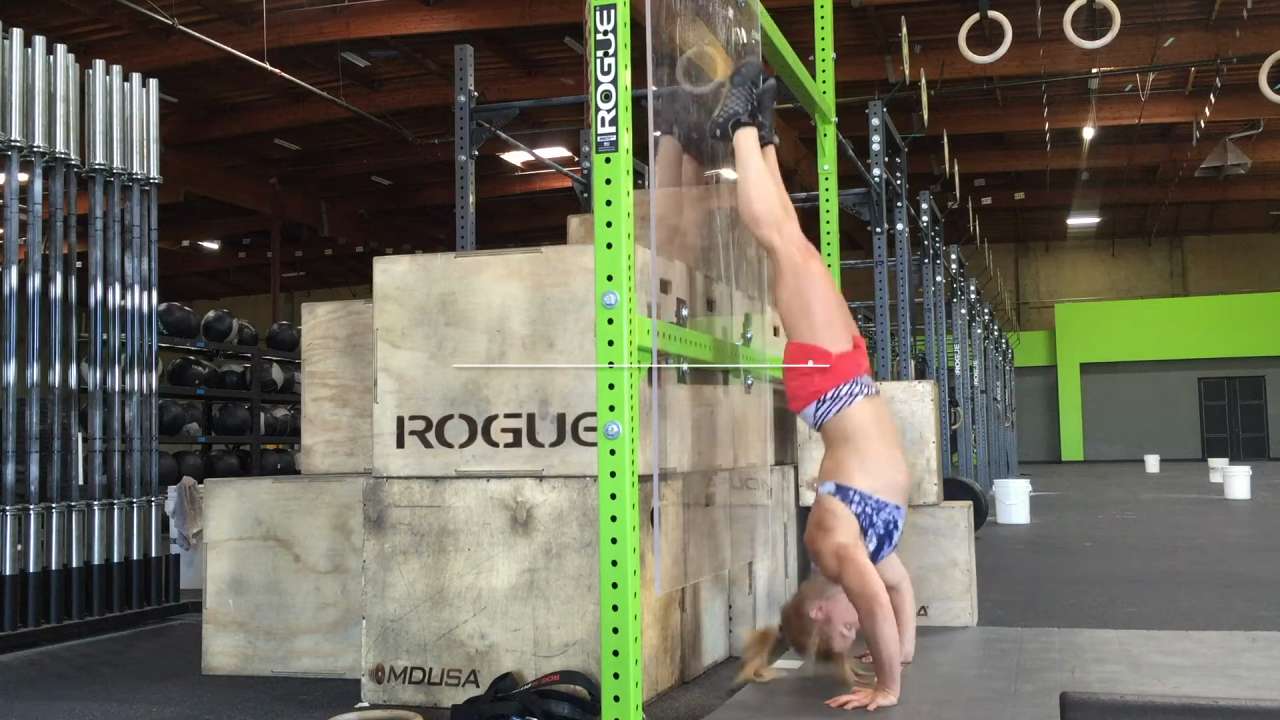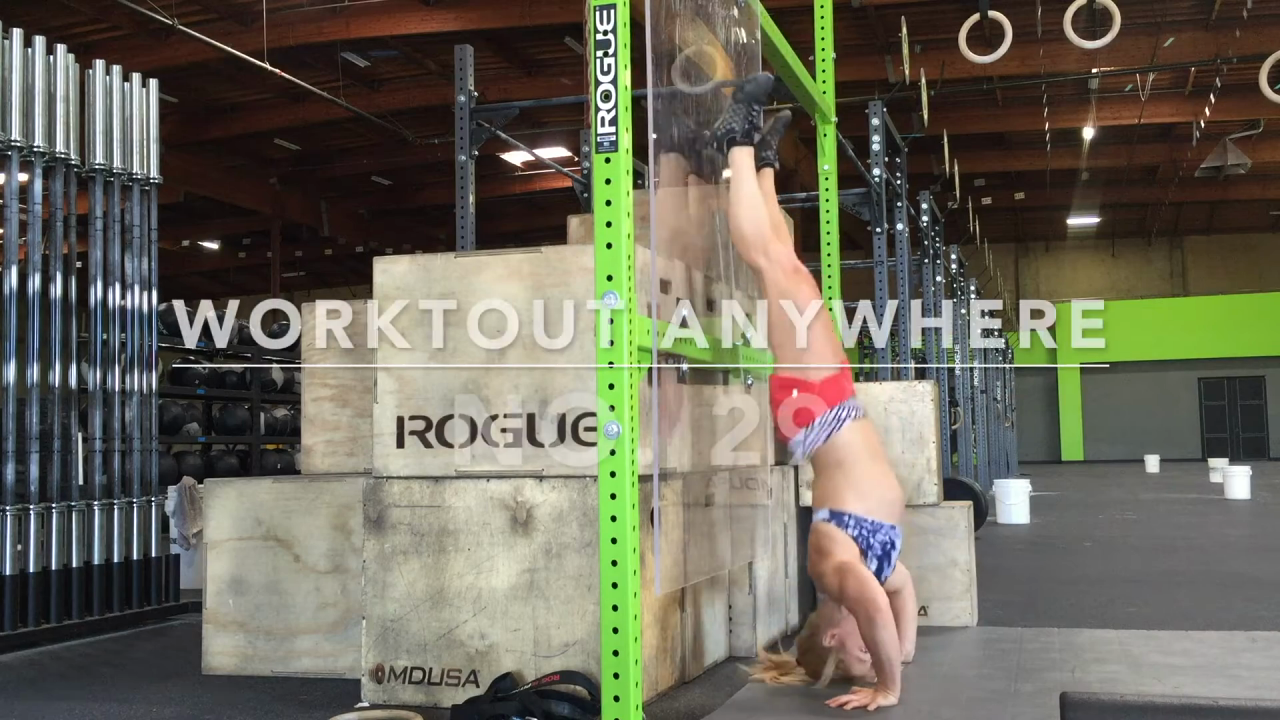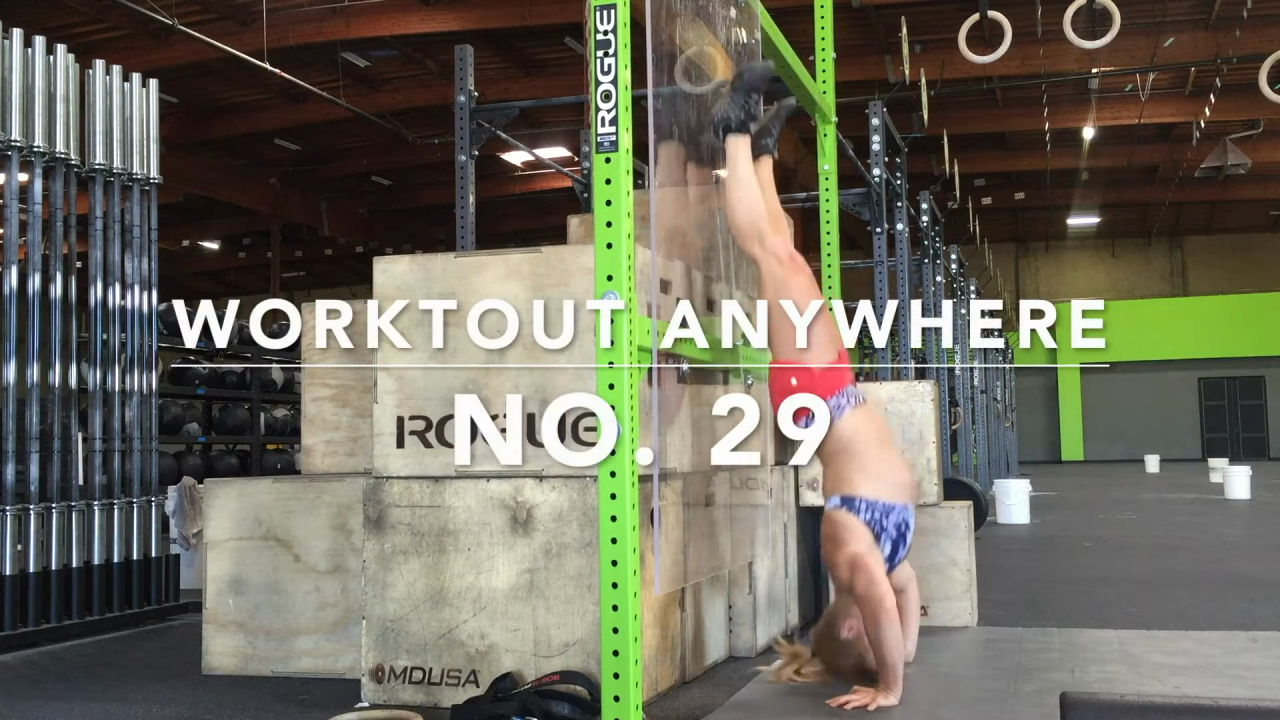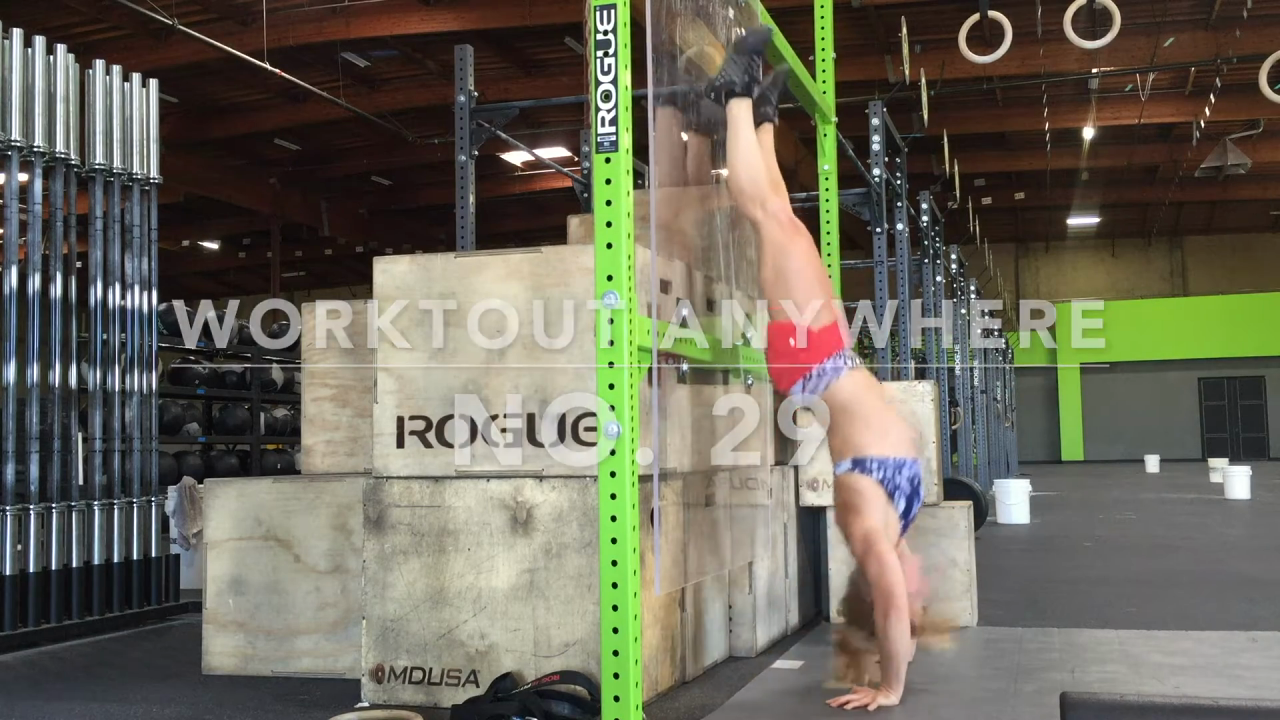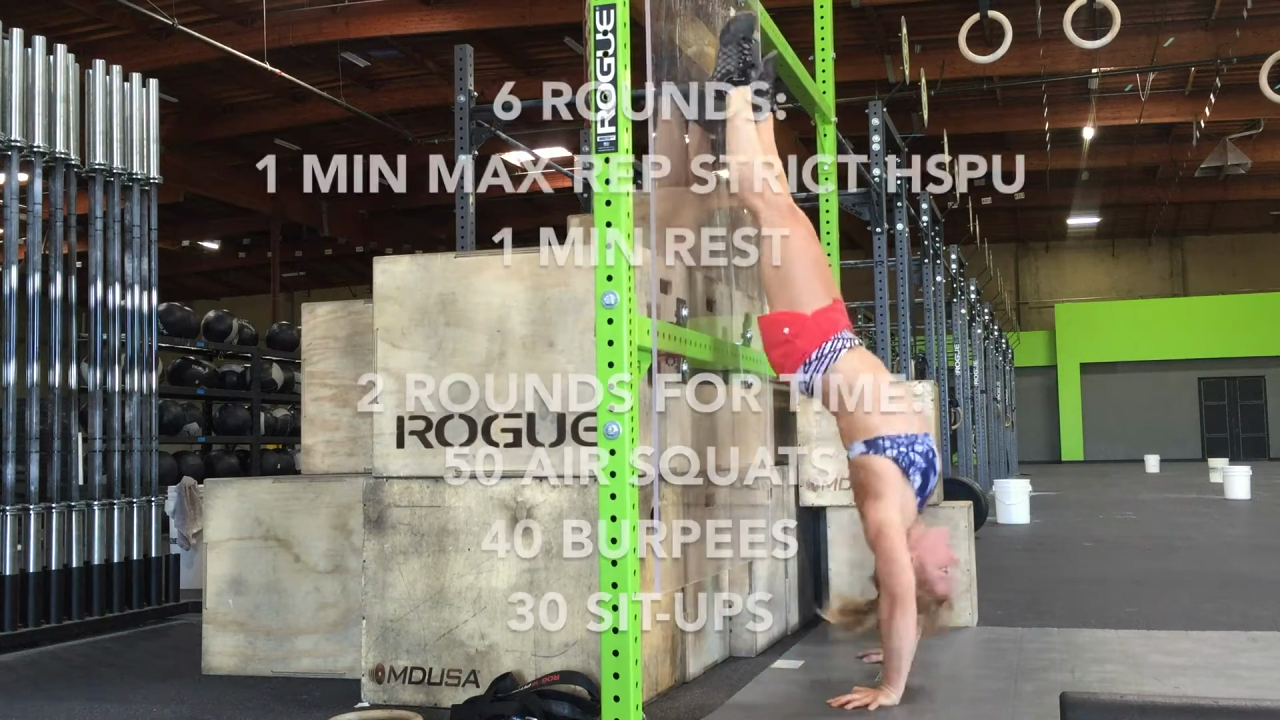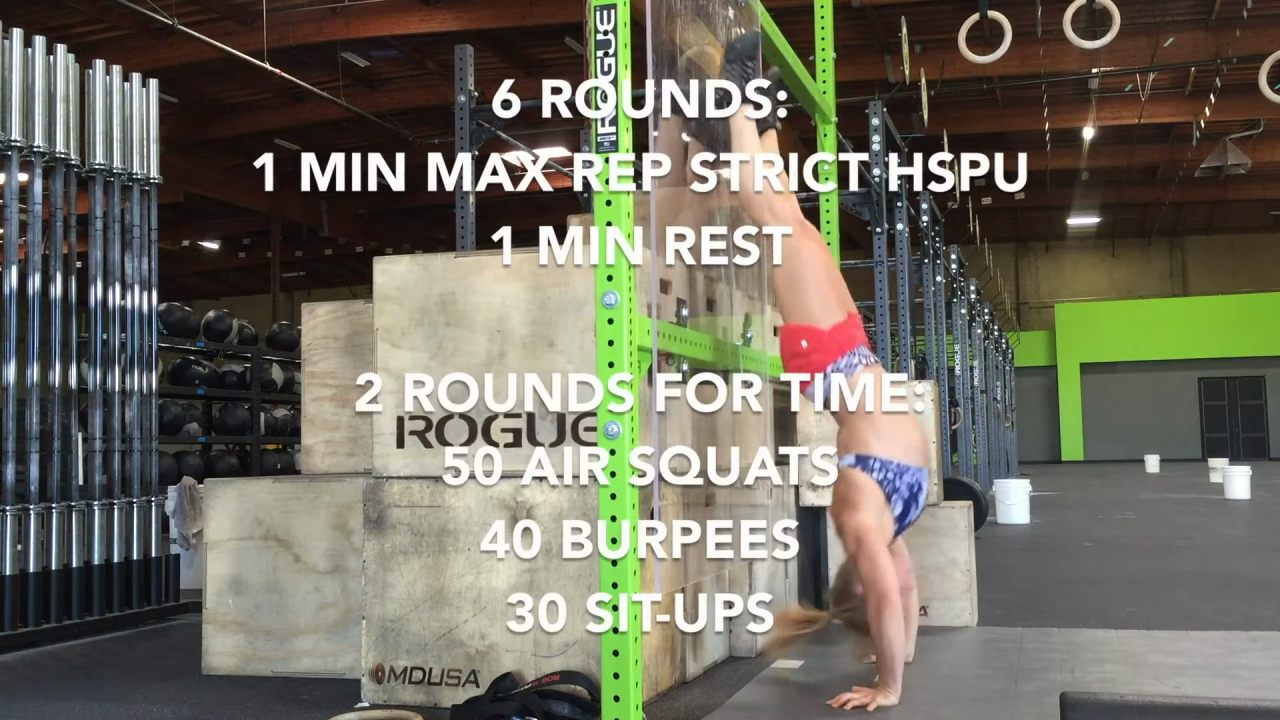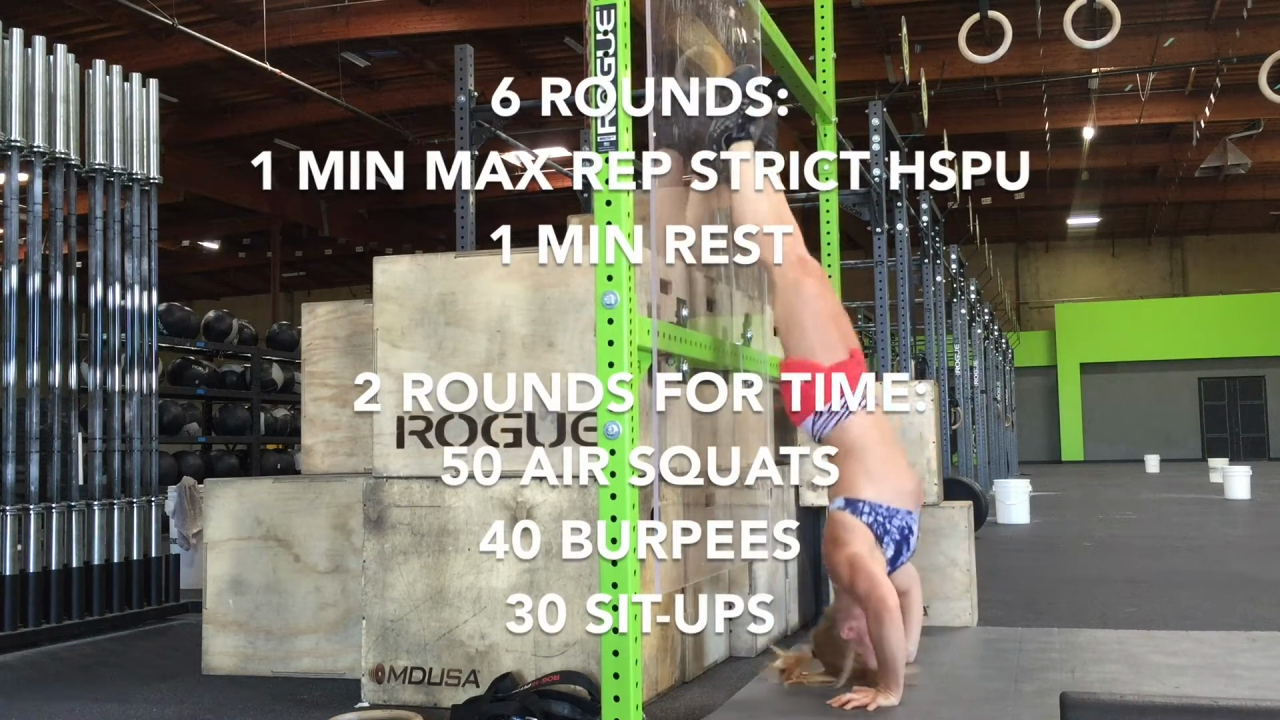
dt=0.7s
person 1, frame 1
right shoulder: (836, 541)
left wrist: (897, 664)
right wrist: (887, 686)
left hip: (836, 377)
right hip: (830, 376)
left knee: (788, 245)
right knee: (785, 242)
right ankle: (745, 124)
person 1, frame 2
right shoulder: (838, 561)
left wrist: (896, 671)
right wrist: (888, 687)
left hip: (825, 400)
right hip: (815, 400)
left knee: (779, 263)
right knee: (774, 263)
left ankle: (759, 151)
right ankle: (744, 140)
person 1, frame 3
left shoulder: (861, 544)
right shoulder: (853, 545)
left wrist: (891, 680)
right wrist: (889, 688)
left hip: (823, 390)
right hip: (816, 391)
left knee: (778, 254)
right knee: (774, 252)
left ankle: (758, 141)
right ankle: (739, 128)
person 1, frame 4
left shoulder: (877, 515)
right shoulder: (870, 515)
right wrist: (890, 689)
left hip: (822, 359)
right hip: (812, 358)
left knee: (778, 219)
right knee: (773, 217)
left ankle: (756, 107)
right ankle: (740, 95)
person 1, frame 5
left shoulder: (895, 501)
right shoulder: (887, 502)
right wrist: (890, 687)
left hip: (822, 341)
right hip: (814, 343)
left knee: (777, 208)
right knee: (767, 202)
left ankle: (753, 94)
right ankle: (741, 83)
person 1, frame 6
left shoulder: (873, 512)
right shoulder: (865, 514)
right wrist: (888, 686)
left hip: (837, 352)
right hip: (827, 353)
left knee: (784, 220)
right knee: (779, 219)
right ankle: (747, 105)
person 1, frame 7
left shoulder: (858, 546)
right shoulder: (855, 548)
left wrist: (890, 682)
right wrist: (889, 684)
left hip: (835, 385)
right hip: (827, 388)
left knee: (793, 260)
right knee: (789, 261)
right ankle: (743, 139)
